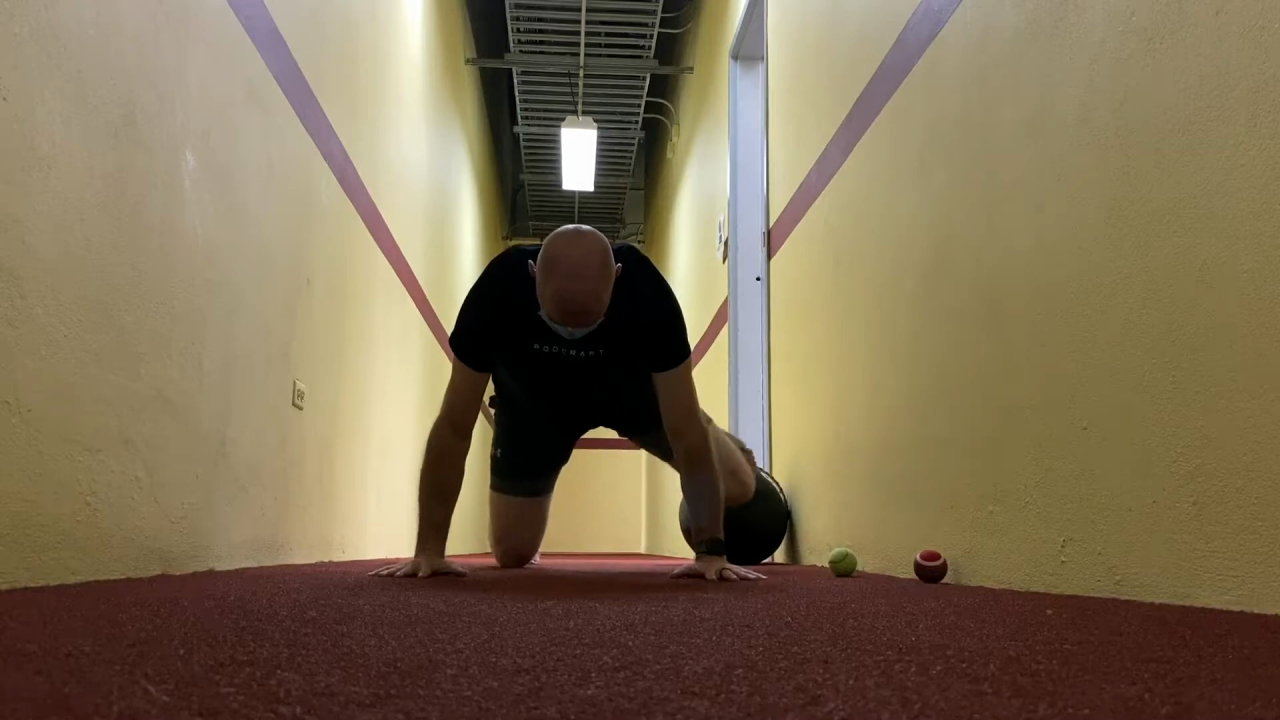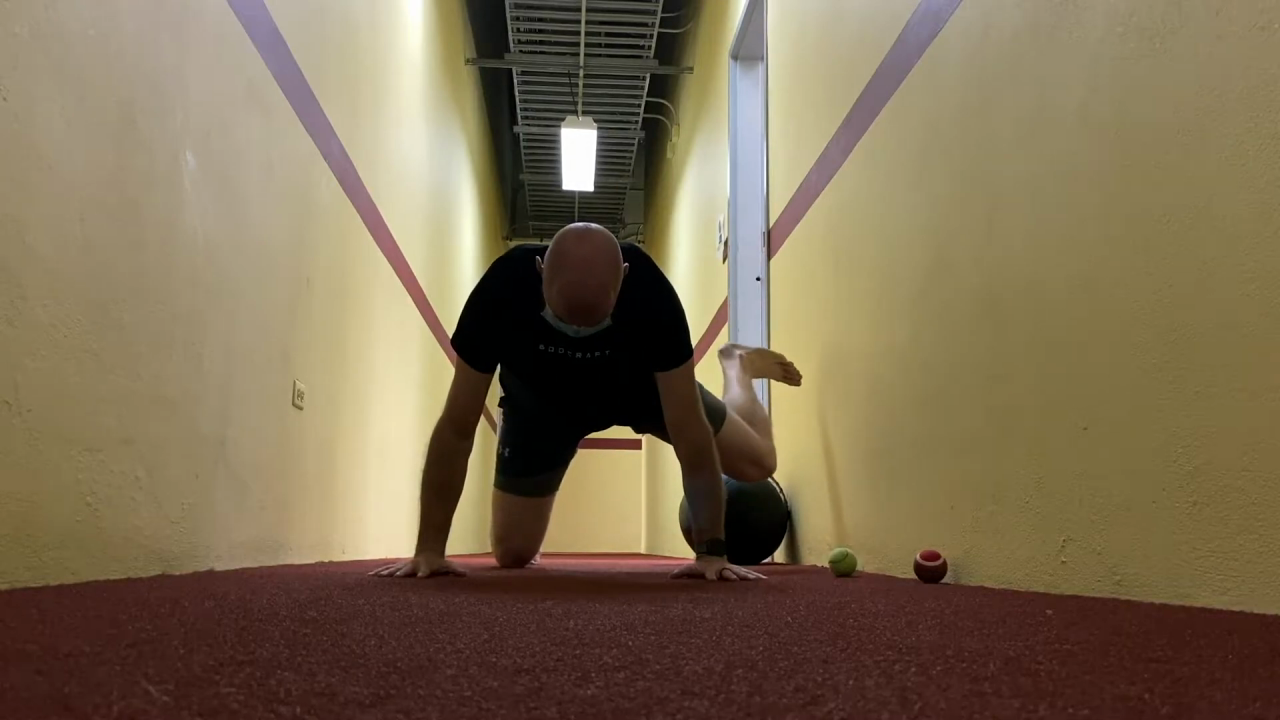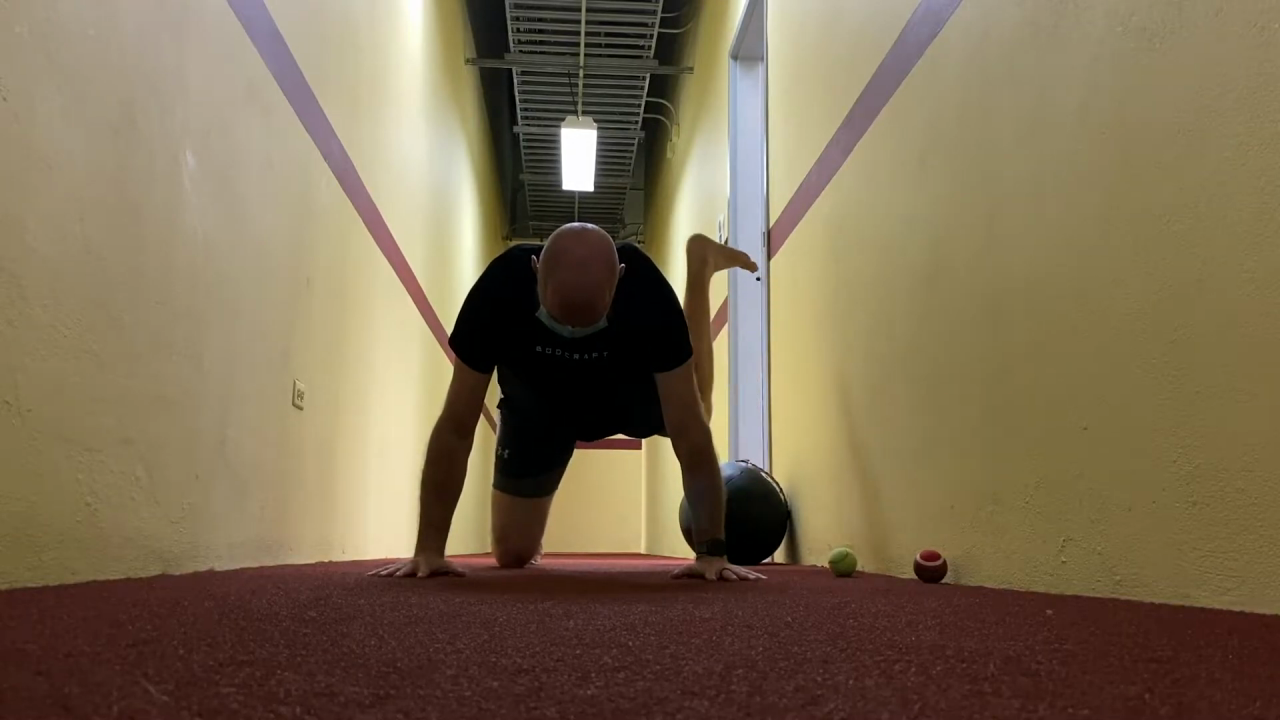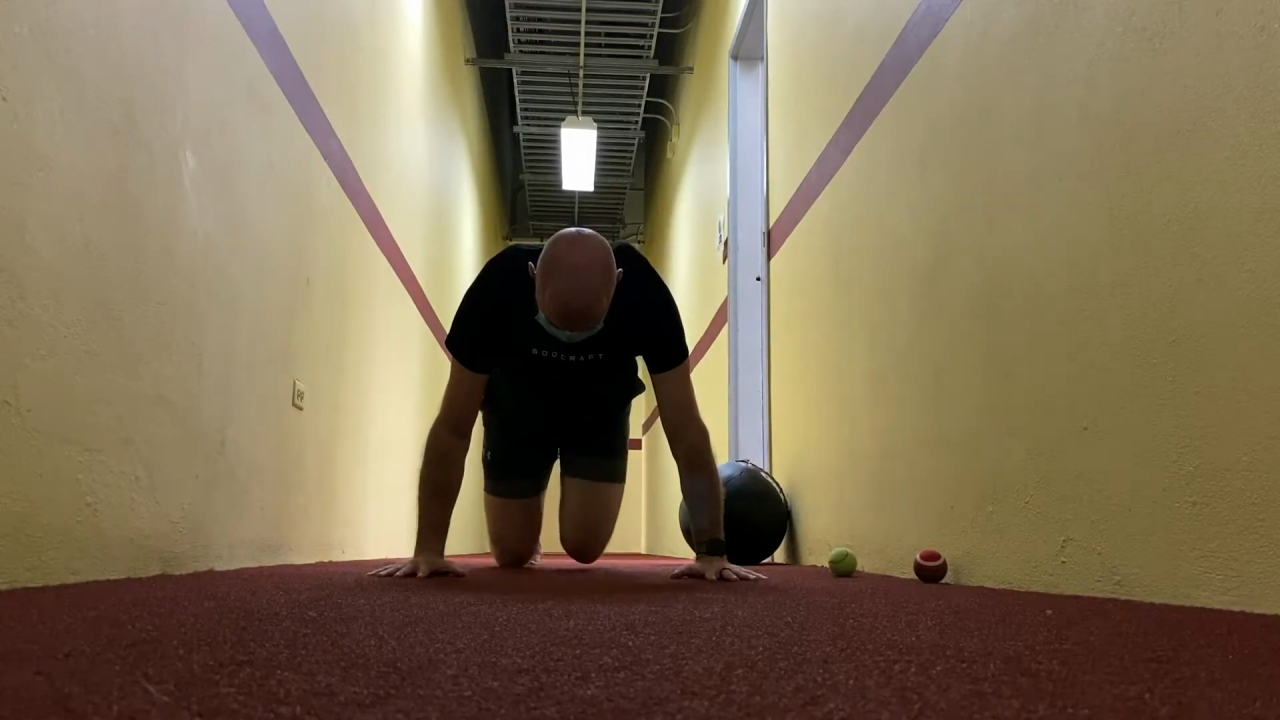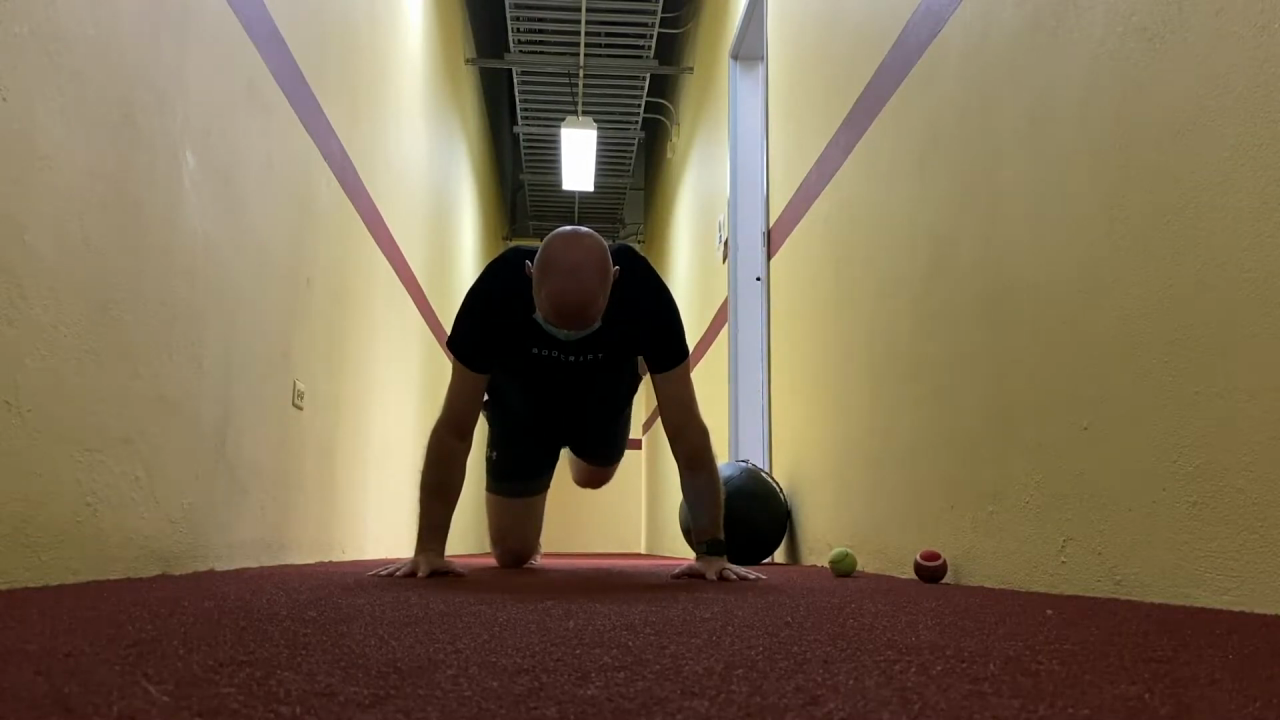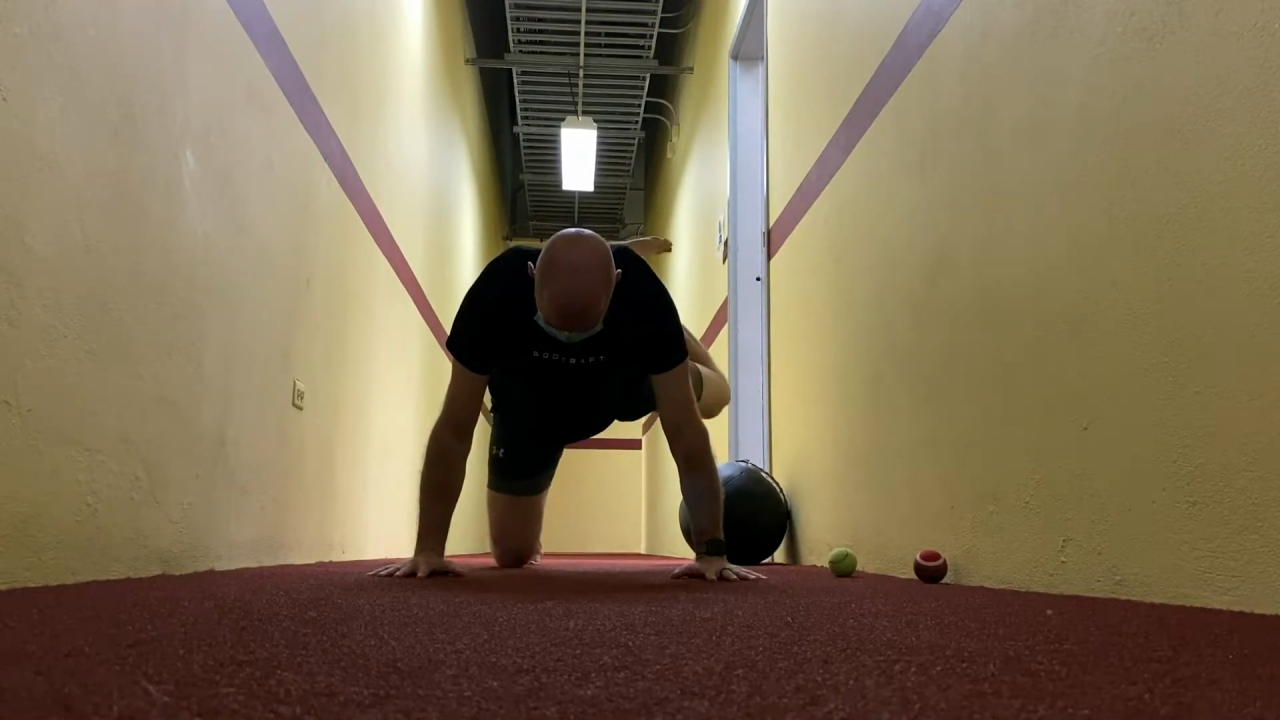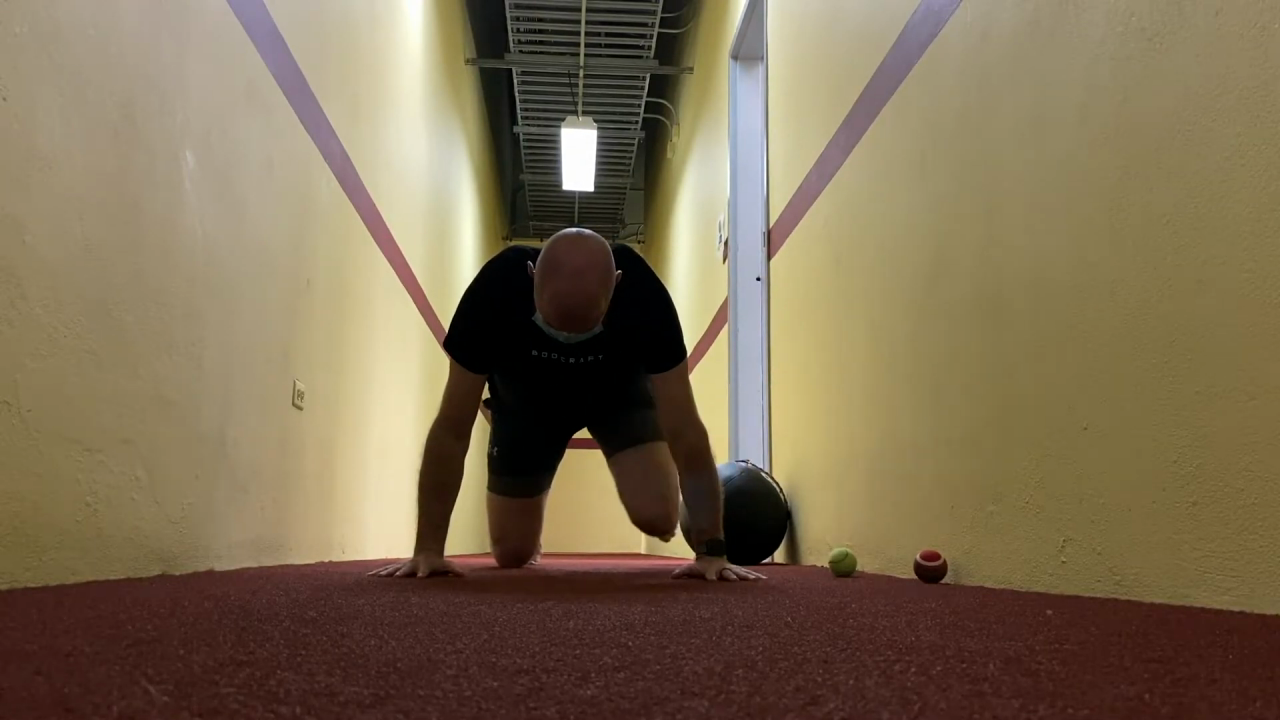
dt=0.7s
person 1, frame 1
left shoulder: (646, 289)
right shoulder: (500, 287)
left elbow: (686, 425)
right elbow: (454, 426)
left wrist: (712, 551)
right wrist: (429, 549)
left hip: (627, 387)
right hip: (533, 401)
left knee: (740, 489)
right knee: (513, 553)
person 1, frame 2
left shoulder: (650, 290)
right shoulder: (504, 288)
left elbow: (690, 430)
right elbow: (457, 428)
left wrist: (711, 550)
right wrist: (430, 549)
left hip: (636, 384)
right hip: (540, 401)
left knee: (757, 461)
right knee: (512, 554)
left ankle: (736, 365)
person 1, frame 3
left shoulder: (646, 290)
right shoulder: (500, 287)
left elbow: (687, 430)
right elbow: (456, 427)
left wrist: (711, 550)
right wrist: (429, 549)
left hip: (629, 391)
right hip: (536, 406)
left knee: (699, 421)
right knee: (513, 554)
left ankle: (701, 263)
person 1, frame 4
left shoulder: (645, 292)
right shoulder: (498, 287)
left elbow: (685, 428)
right elbow: (454, 427)
left wrist: (710, 550)
right wrist: (429, 549)
left hip: (601, 406)
right hip: (518, 406)
left knee: (583, 547)
right knee: (512, 555)
right ankle: (529, 503)
person 1, frame 5
left shoulder: (644, 291)
right shoulder: (496, 289)
left elbow: (685, 428)
right elbow: (455, 429)
left wrist: (711, 550)
right wrist: (429, 550)
left hip: (603, 404)
right hip: (522, 410)
left knee: (590, 477)
right knee: (512, 555)
person 1, frame 6
left shoulder: (641, 292)
right shoulder: (497, 289)
left elbow: (684, 429)
right elbow: (455, 429)
left wrist: (711, 550)
right wrist: (429, 549)
left hip: (622, 383)
right hip: (527, 406)
right knee: (512, 555)
person 1, frame 7
left shoulder: (642, 291)
right shoulder: (496, 288)
left elbow: (683, 428)
right elbow: (452, 428)
left wrist: (710, 551)
right wrist: (428, 549)
left hip: (617, 383)
right hip: (527, 400)
left knee: (657, 517)
right knee: (512, 555)
right ankle: (527, 509)
